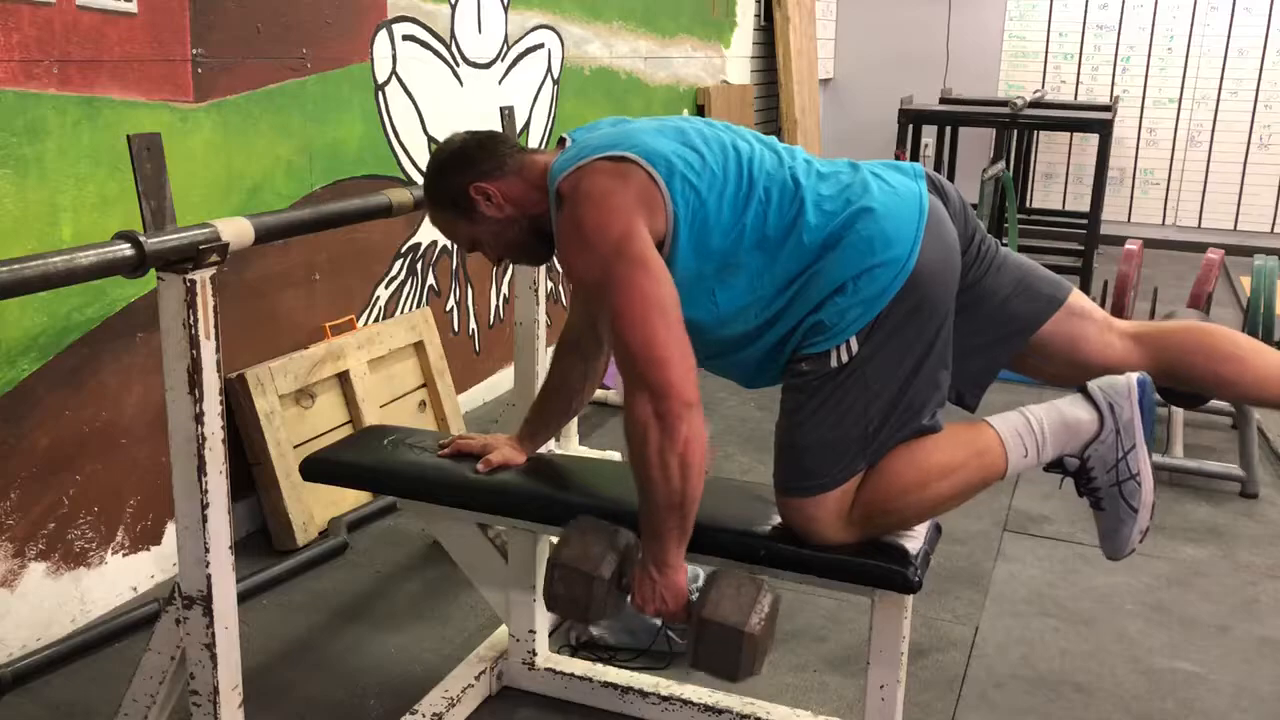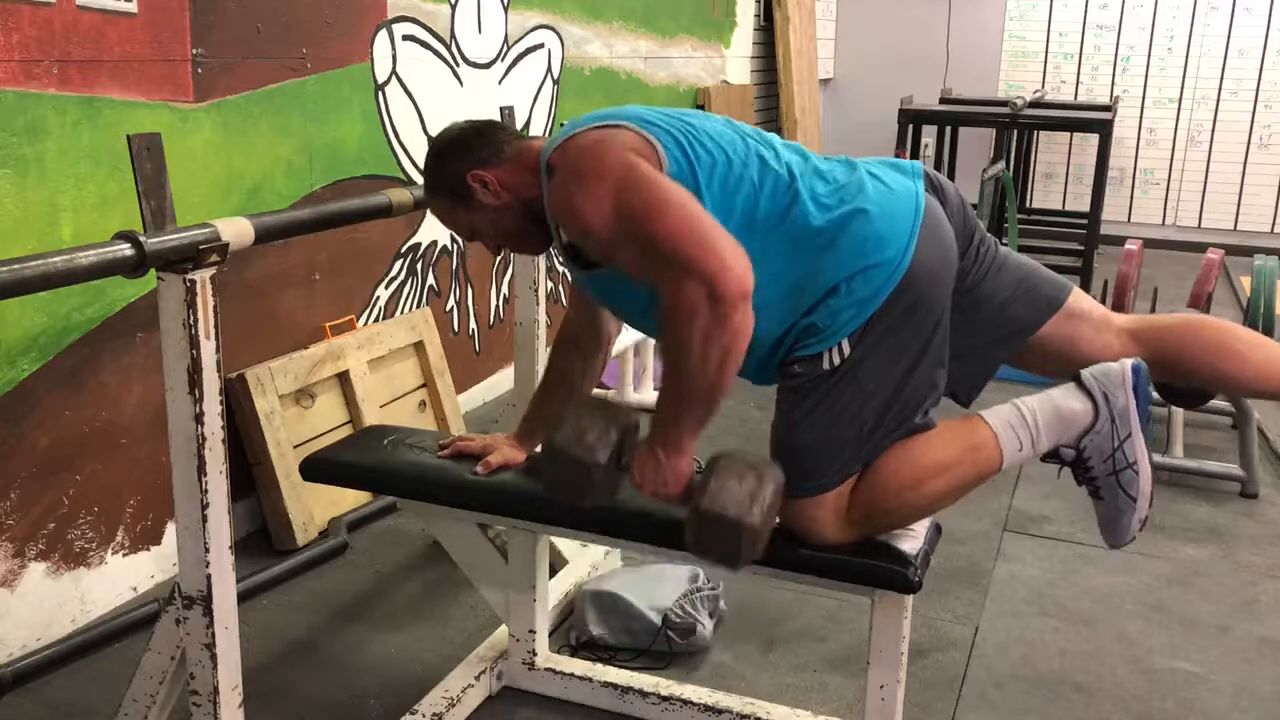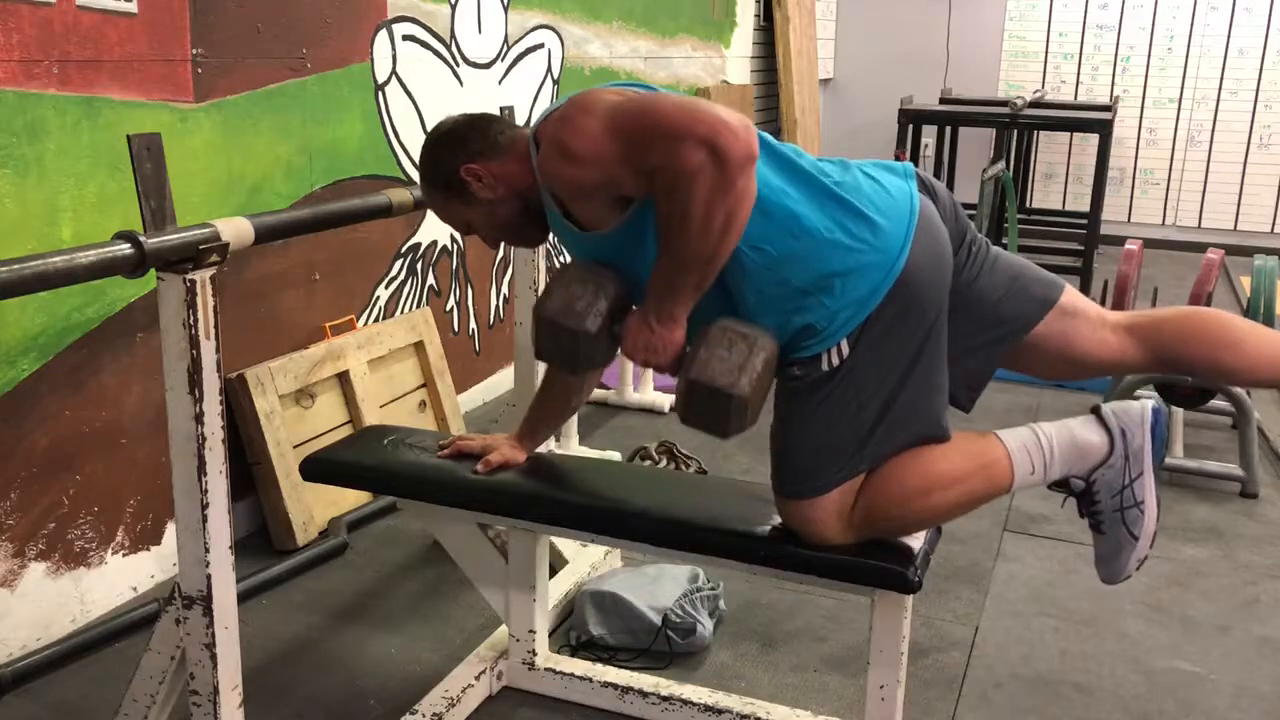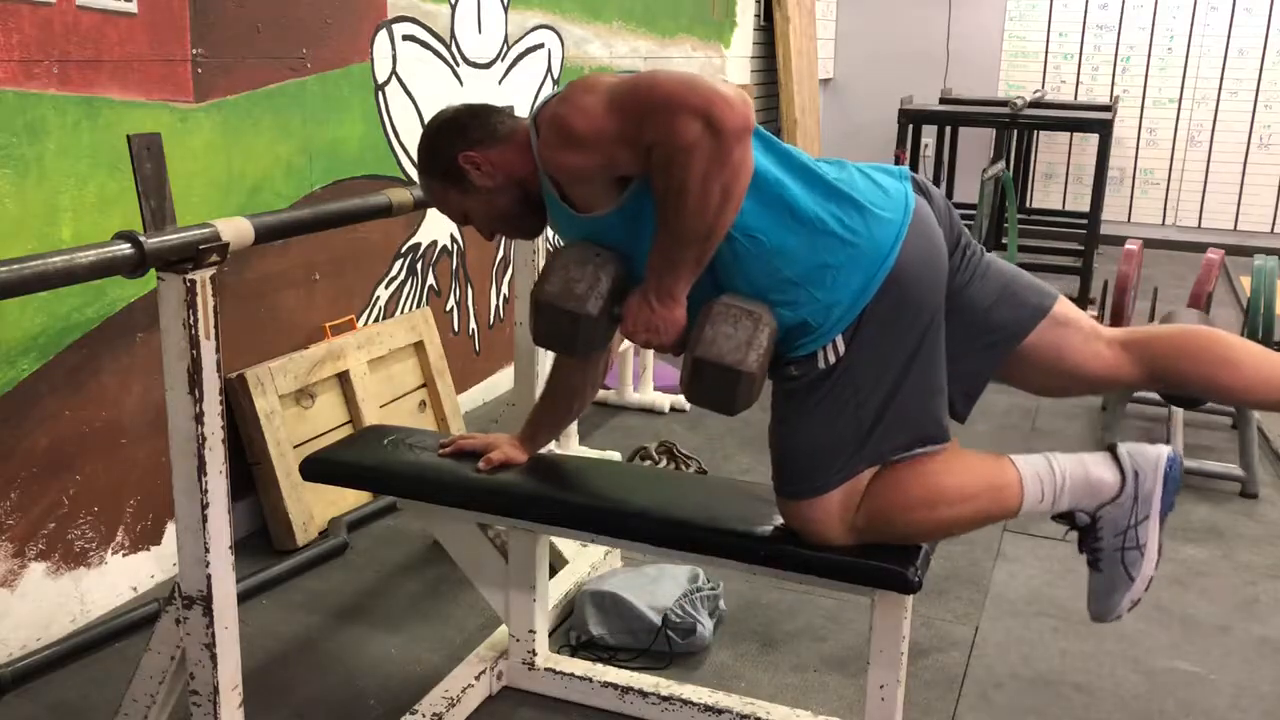
dt=0.3s
person 1, frame 1
left shoulder: (593, 215)
right shoulder: (588, 168)
left elbow: (666, 399)
right elbow: (591, 333)
left wrist: (663, 558)
right wrist: (524, 441)
left hip: (871, 276)
right hip: (911, 214)
left knee: (824, 516)
right knee: (1122, 347)
left ankle: (1072, 427)
person 1, frame 2
left shoulder: (582, 186)
right shoulder: (589, 184)
left elbow: (719, 285)
right elbow: (588, 331)
left wrist: (671, 442)
right wrist: (523, 439)
left hip: (867, 275)
right hip: (908, 214)
left knee: (820, 516)
right knee: (1124, 339)
left ankle: (1065, 418)
person 1, frame 3
left shoulder: (571, 147)
right shoulder: (583, 194)
left elbow: (723, 148)
left wrist: (667, 311)
right wrist: (524, 440)
left hip: (859, 277)
right hip: (901, 220)
left knee: (822, 517)
right knee: (1124, 339)
left ankle: (1081, 447)
person 1, frame 4
left shoulder: (568, 130)
right shoulder: (577, 188)
left elbow: (721, 115)
left wrist: (668, 287)
right wrist: (526, 441)
left hip: (852, 275)
right hip: (896, 224)
left knee: (825, 517)
right knee: (1113, 354)
left ankle: (1093, 482)
